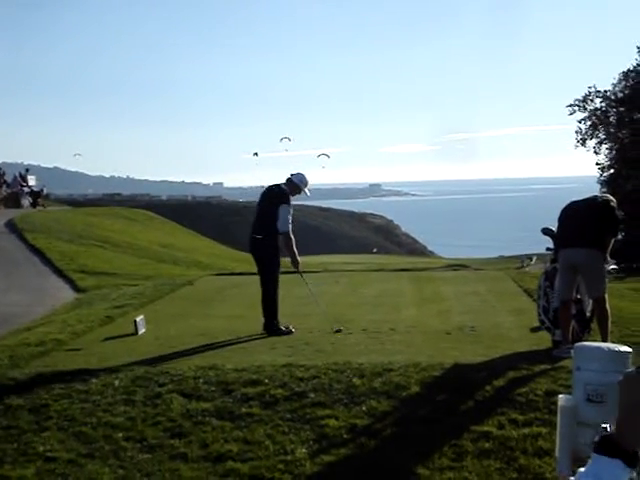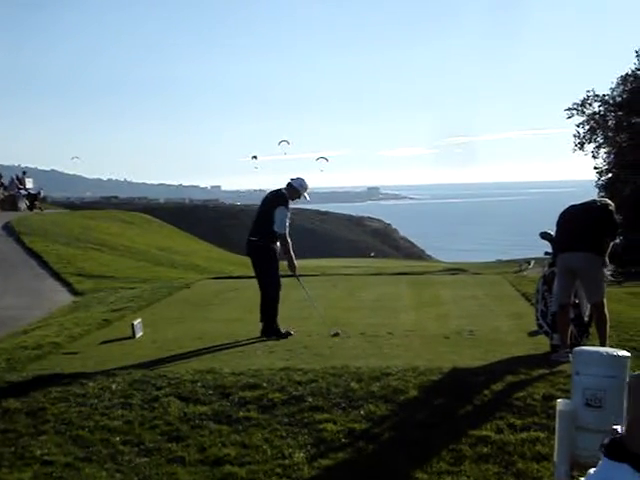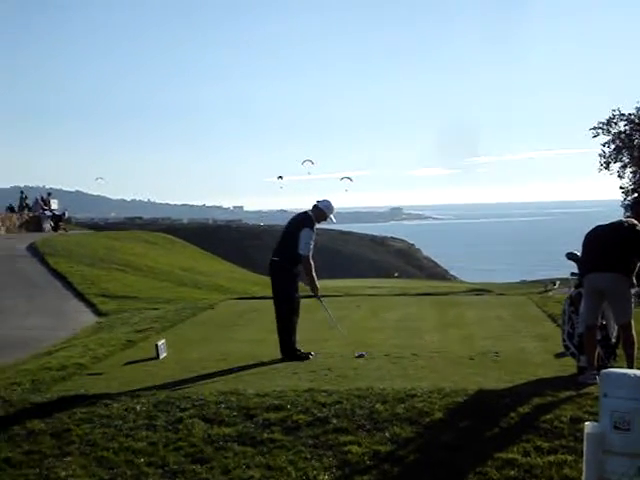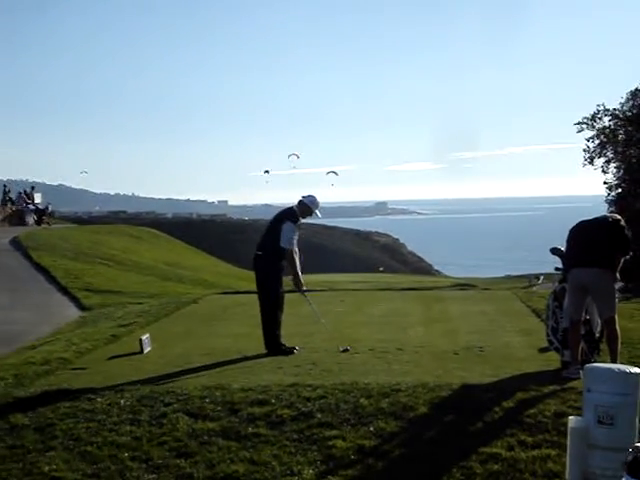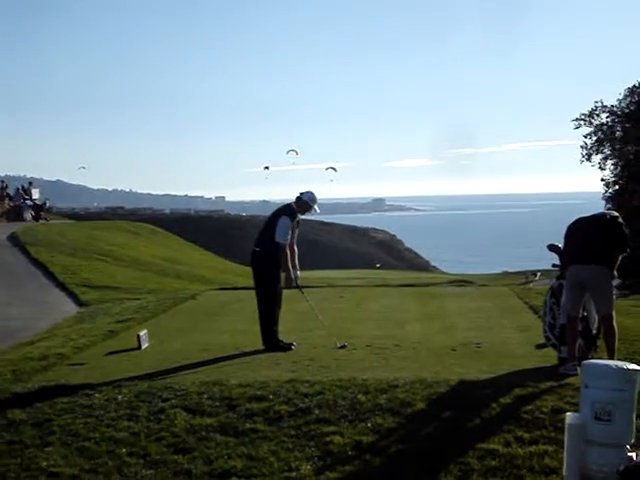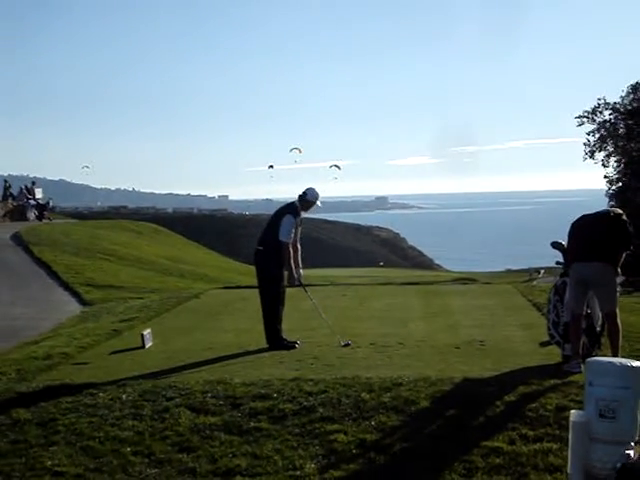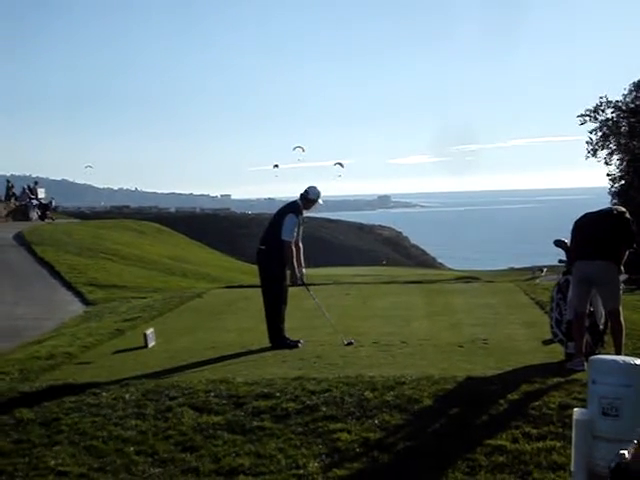
dt=0.3s
person 1, frame 1
left shoulder: (570, 207)
right shoulder: (607, 204)
left elbow: (559, 232)
right elbow: (612, 231)
right wrist: (605, 254)
left hip: (565, 252)
right hip: (590, 252)
left knee: (565, 300)
right knee: (600, 300)
left ankle: (566, 345)
person 1, frame 2
left shoulder: (568, 211)
right shoulder: (604, 207)
left elbow: (558, 237)
right elbow: (611, 234)
right wrist: (603, 257)
left hip: (564, 257)
right hip: (589, 256)
left knee: (563, 305)
right knee: (598, 304)
left ankle: (564, 349)
person 1, frame 3
left shoulder: (594, 232)
left elbow: (584, 258)
left hip: (590, 277)
right hip: (616, 277)
left knee: (590, 326)
left ankle: (591, 371)
person 1, frame 4
left shoulder: (578, 227)
right shoulder: (614, 223)
left elbow: (568, 254)
right elbow: (623, 249)
right wrist: (614, 273)
left hip: (575, 273)
right hip: (601, 273)
left knee: (574, 322)
right knee: (610, 321)
left ankle: (575, 366)
person 1, frame 5
left shoulder: (576, 224)
right shoulder: (613, 220)
left elbow: (565, 251)
right elbow: (620, 248)
right wrist: (612, 270)
left hip: (573, 270)
right hip: (599, 270)
left knee: (572, 318)
right knee: (607, 318)
left ankle: (571, 362)
person 1, frame 6
left shoulder: (580, 222)
right shoulder: (617, 218)
left elbow: (569, 247)
right elbow: (624, 246)
right wrist: (615, 268)
left hip: (577, 268)
right hip: (602, 267)
left knee: (576, 315)
right knee: (611, 315)
left ankle: (575, 360)
person 1, frame 7
left shoulder: (583, 220)
right shoulder: (621, 216)
left elbow: (573, 246)
right elbow: (626, 245)
right wrist: (619, 265)
left hip: (580, 266)
right hip: (606, 265)
left knee: (579, 314)
right knee: (614, 313)
left ankle: (579, 358)
person 2, frame 1
left shoulder: (270, 190)
right shoulder: (284, 202)
right elbow: (286, 234)
right wrist: (294, 257)
left hip: (257, 241)
right hip: (267, 243)
left knee: (268, 283)
right knee: (271, 285)
left ankle: (270, 322)
right ankle: (272, 325)
person 2, frame 2
left shoulder: (274, 195)
right shoulder: (282, 204)
right elbow: (282, 236)
left wrist: (280, 248)
right wrist: (291, 260)
left hip: (259, 244)
right hip: (262, 247)
left knee: (268, 287)
right knee: (272, 287)
left ankle: (268, 326)
right ankle: (271, 328)
person 2, frame 3
left shoulder: (302, 218)
right shoulder: (308, 226)
right elbow: (306, 258)
left wrist: (310, 277)
right wrist: (313, 282)
left hip: (283, 266)
right hip: (284, 268)
left knee: (291, 309)
right knee: (288, 310)
left ankle: (290, 348)
right ankle: (289, 351)
person 2, frame 4
left shoulder: (294, 218)
right shoulder: (289, 220)
left elbow: (293, 249)
right elbow: (289, 253)
left wrist: (298, 275)
right wrist: (297, 277)
left hip: (271, 262)
right hip: (266, 263)
left knee: (275, 304)
right knee: (272, 305)
left ankle: (275, 343)
right ankle: (274, 346)
person 2, frame 5
left shoulder: (294, 217)
right shoulder: (286, 216)
left elbow: (292, 246)
right elbow: (283, 248)
left wrist: (296, 271)
right wrist: (289, 274)
left hip: (270, 259)
right hip: (264, 259)
left knee: (273, 300)
right knee: (270, 301)
left ankle: (272, 339)
right ankle: (271, 342)
person 2, frame 6
left shoulder: (295, 214)
right shoulder: (290, 215)
left elbow: (295, 245)
right elbow: (286, 247)
left wrist: (298, 269)
right wrist: (291, 273)
left hip: (272, 258)
right hip: (267, 258)
left knee: (276, 299)
right knee: (273, 300)
left ankle: (276, 338)
right ankle: (275, 340)
person 2, frame 7
left shoulder: (297, 212)
right shoulder: (292, 214)
left elbow: (297, 244)
right elbow: (288, 246)
left wrist: (301, 268)
right wrist: (294, 272)
left hip: (274, 256)
right hip: (270, 257)
left knee: (279, 299)
right knee: (275, 299)
left ankle: (279, 337)
right ankle: (278, 339)
